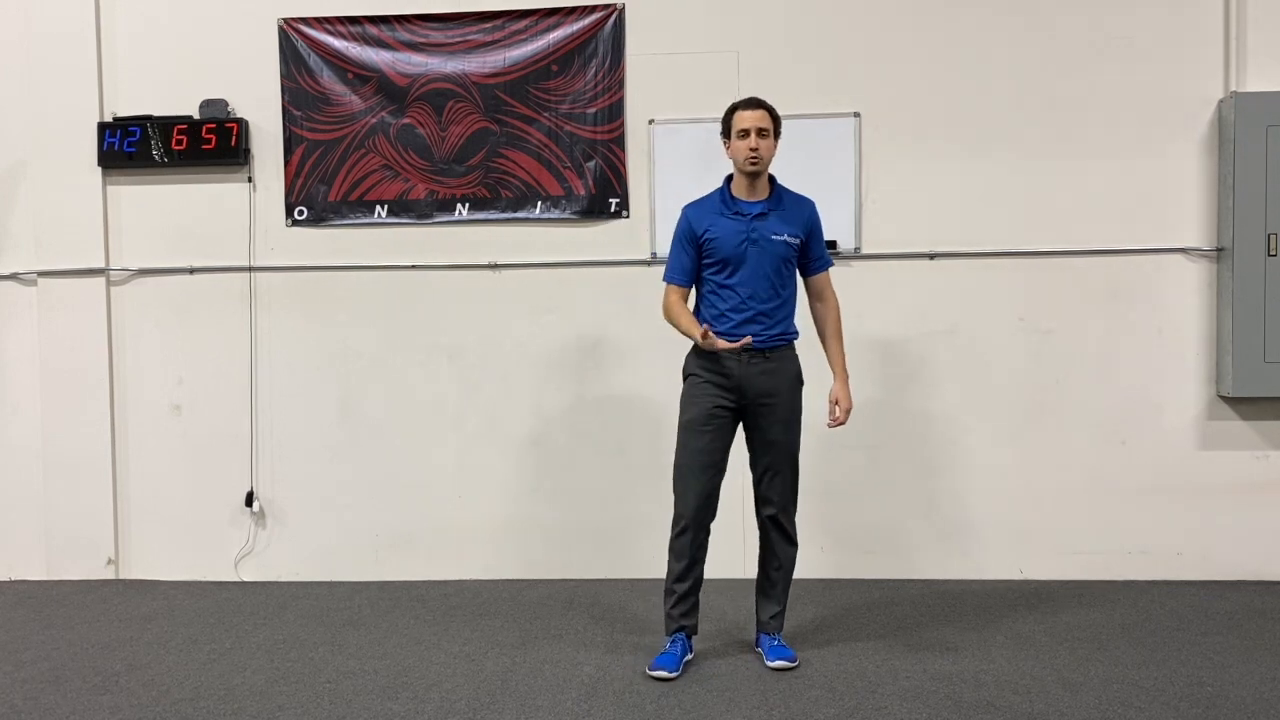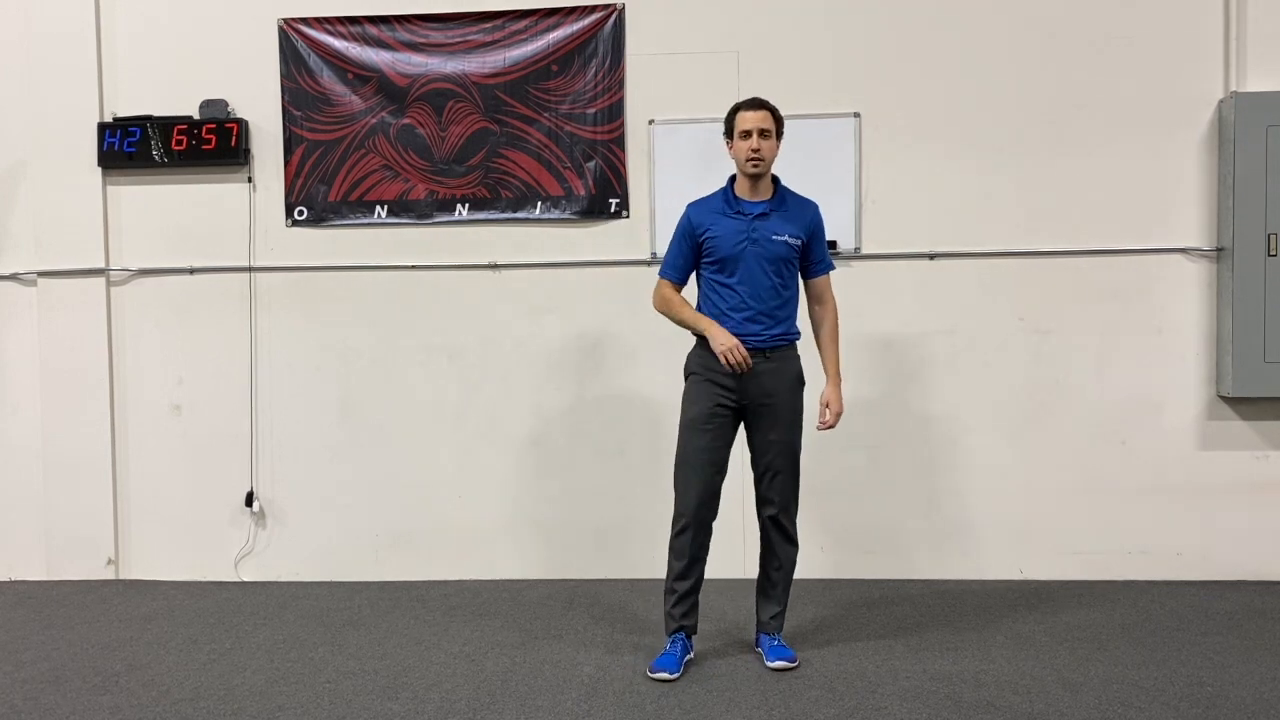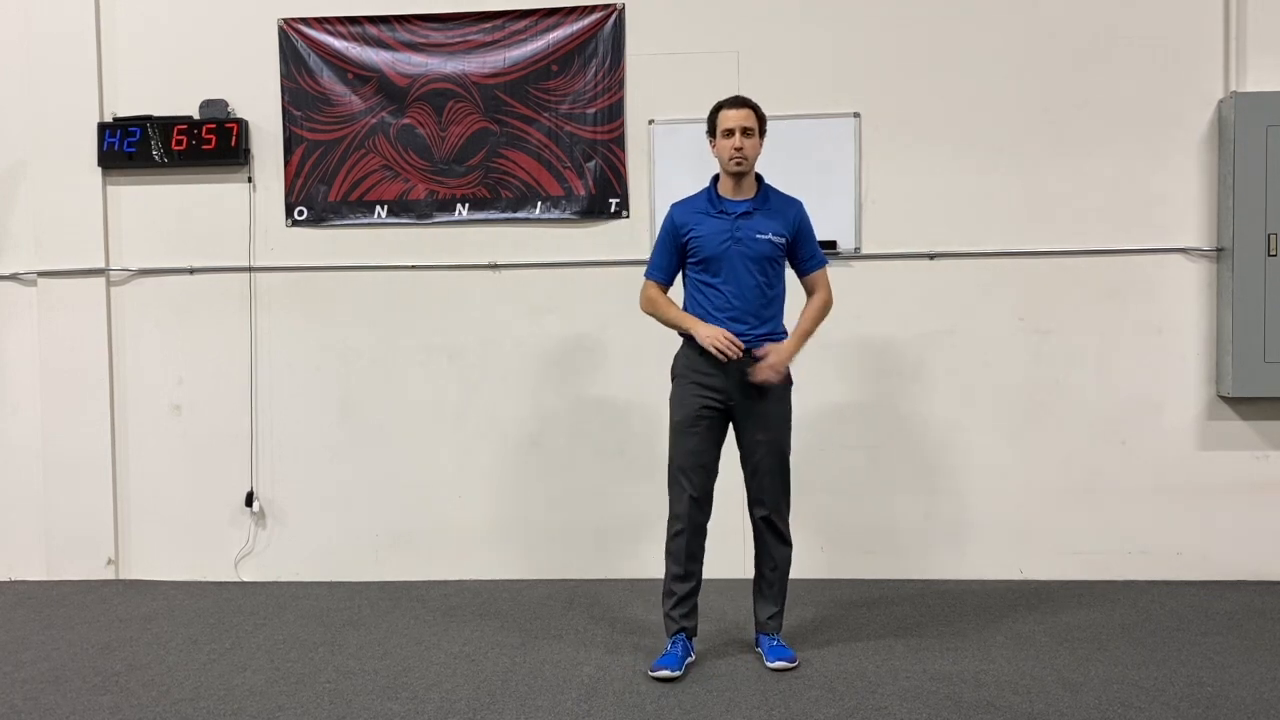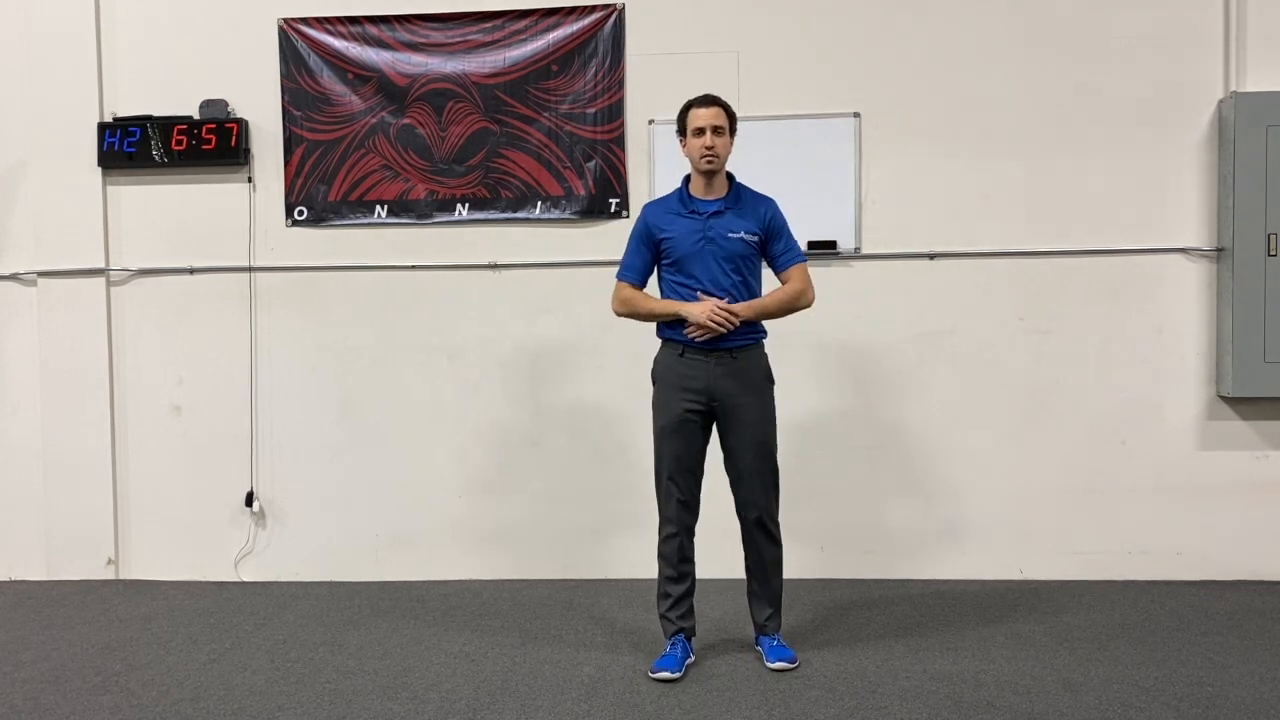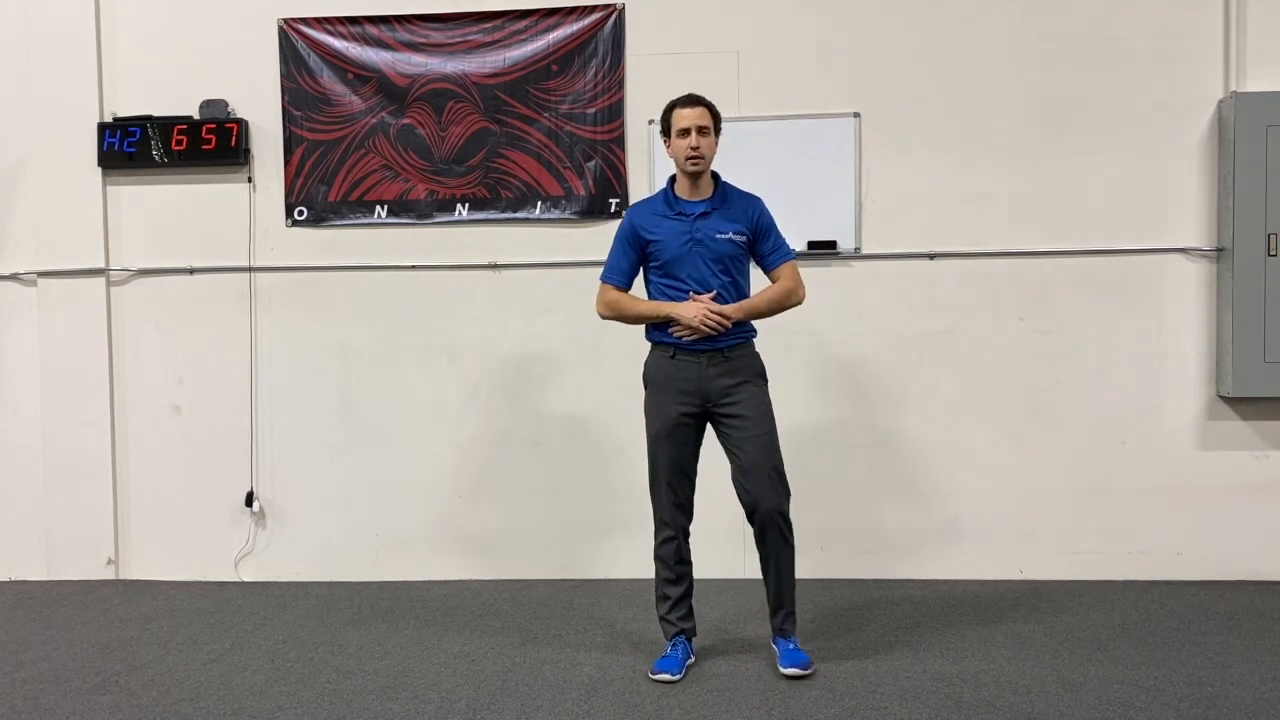
dt=0.3s
person 1, frame 1
left shoulder: (801, 213)
right shoulder: (697, 216)
left elbow: (822, 298)
right elbow: (674, 300)
left wrist: (840, 376)
right wrist: (701, 337)
left hip: (776, 370)
right hip: (710, 370)
left knee: (777, 508)
right knee: (692, 506)
left ankle: (770, 628)
right ankle: (679, 633)
person 1, frame 2
left shoulder: (804, 215)
right shoulder: (700, 214)
left elbow: (822, 302)
right elbow: (664, 292)
left wrist: (833, 380)
right wrist: (711, 328)
left hip: (778, 370)
right hip: (712, 368)
left knee: (778, 508)
right knee: (693, 505)
left ankle: (770, 629)
right ankle: (679, 633)
person 1, frame 3
left shoulder: (789, 213)
right shoulder: (684, 215)
left elbow: (821, 293)
right elbow: (651, 295)
left wrist: (789, 346)
right wrist: (700, 328)
left hip: (765, 373)
right hip: (698, 370)
left knee: (770, 508)
right knee: (687, 508)
left ankle: (769, 629)
right ankle: (680, 634)
person 1, frame 4
left shoulder: (761, 211)
right shoulder: (656, 216)
left elbow: (801, 290)
right elbow: (623, 299)
left wrist: (739, 311)
right wrist: (687, 308)
left hip: (745, 368)
right hip: (678, 369)
left knee: (759, 507)
right knee: (677, 511)
left ankle: (767, 629)
right ankle: (678, 635)
person 1, frame 5
left shoulder: (748, 209)
right shoulder: (642, 218)
left elbow: (791, 287)
right elbow: (608, 301)
left wrist: (728, 312)
right wrist: (676, 308)
left hip: (738, 368)
right hip: (671, 372)
left knee: (770, 503)
right knee: (671, 514)
left ankle: (784, 630)
right ankle: (679, 636)
